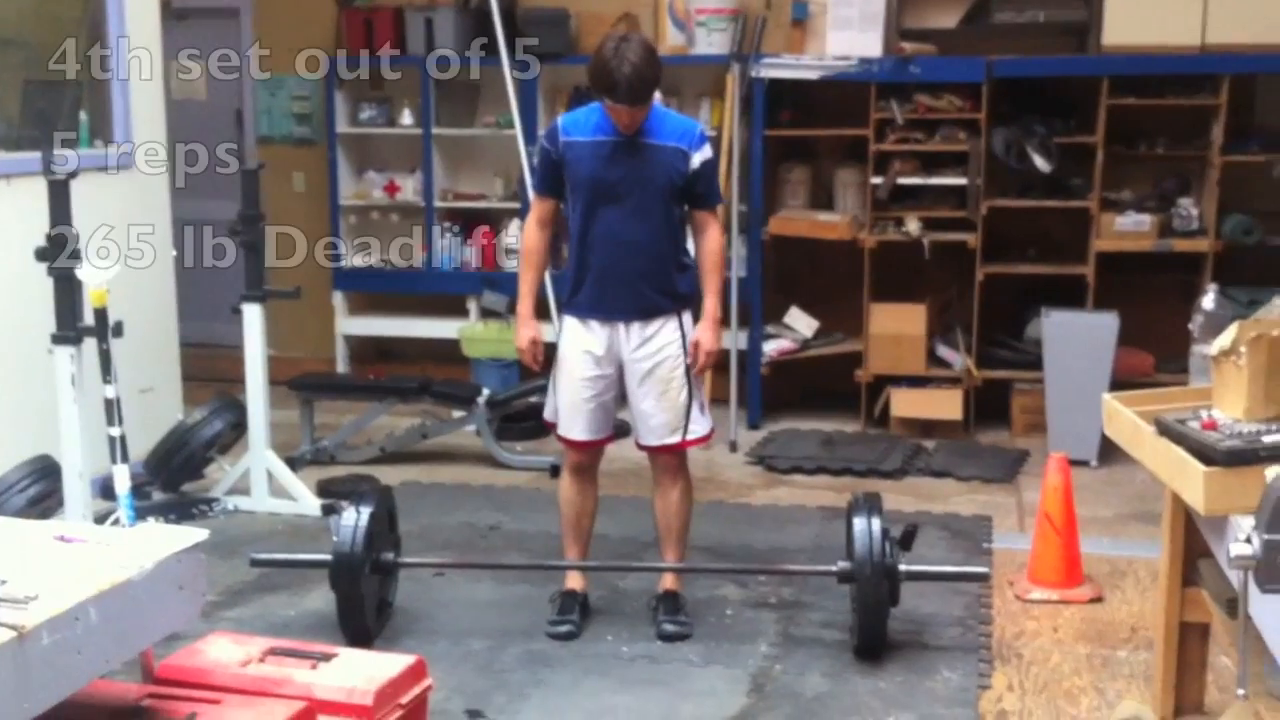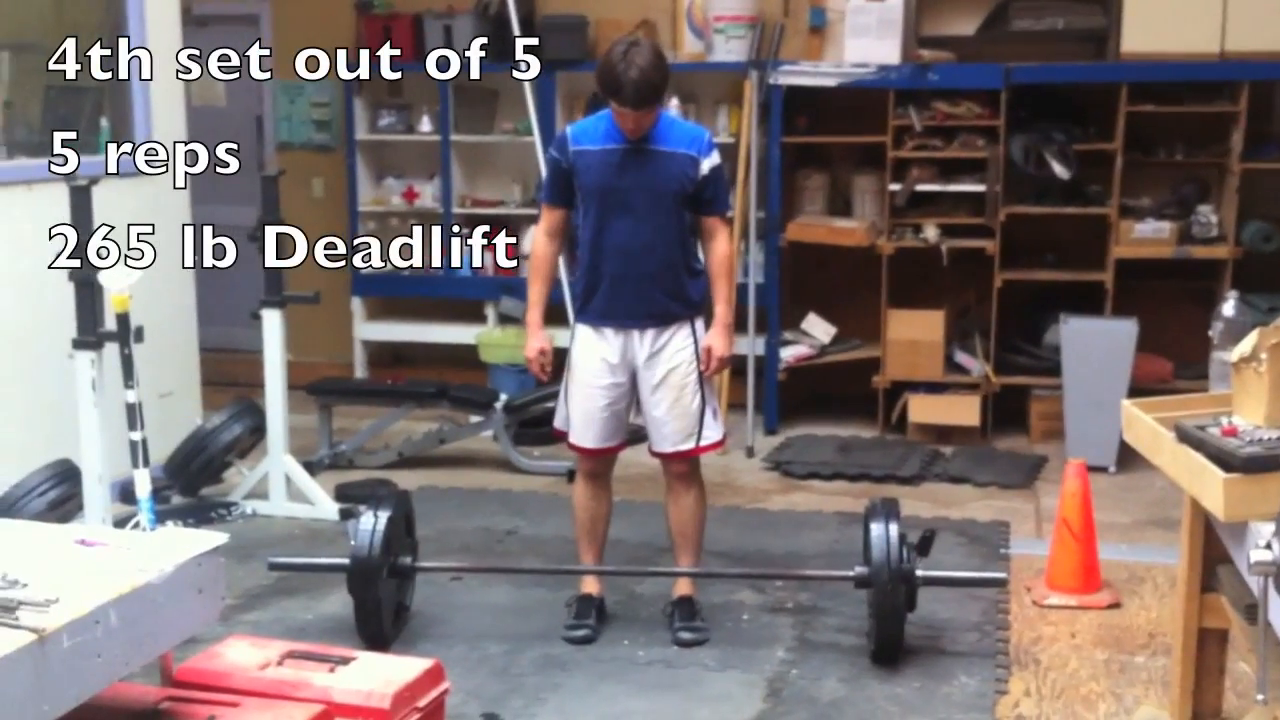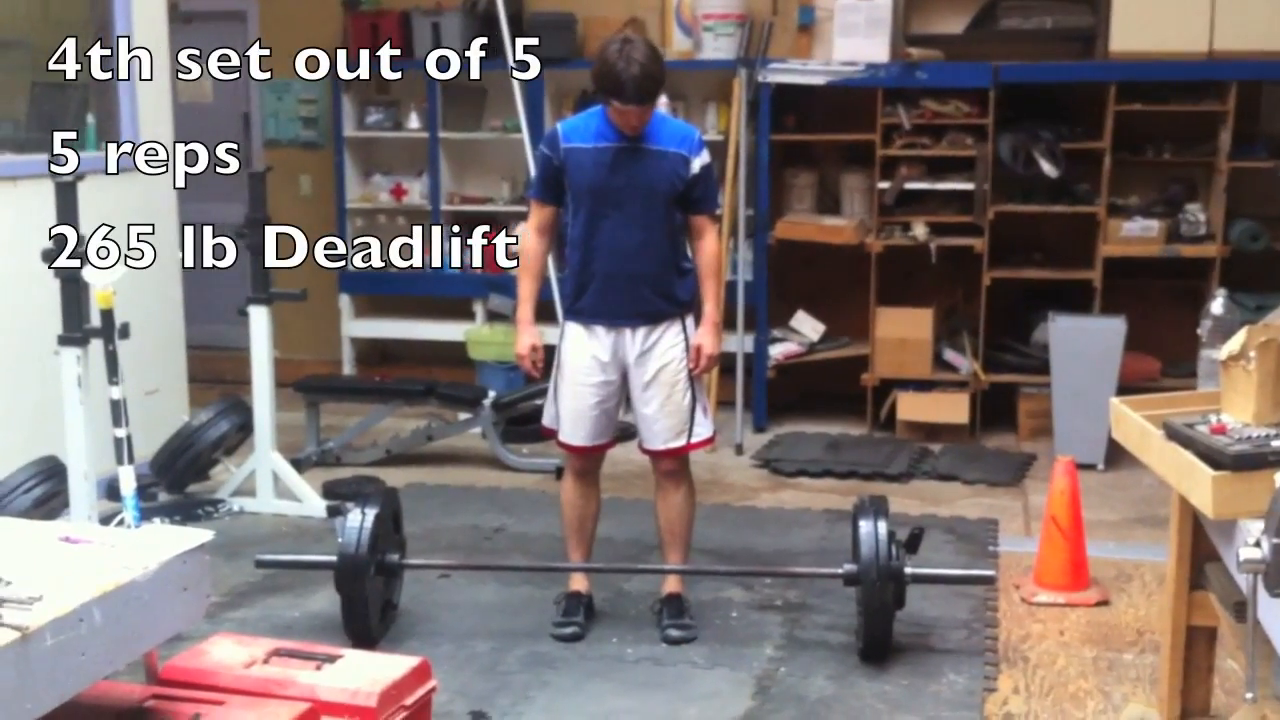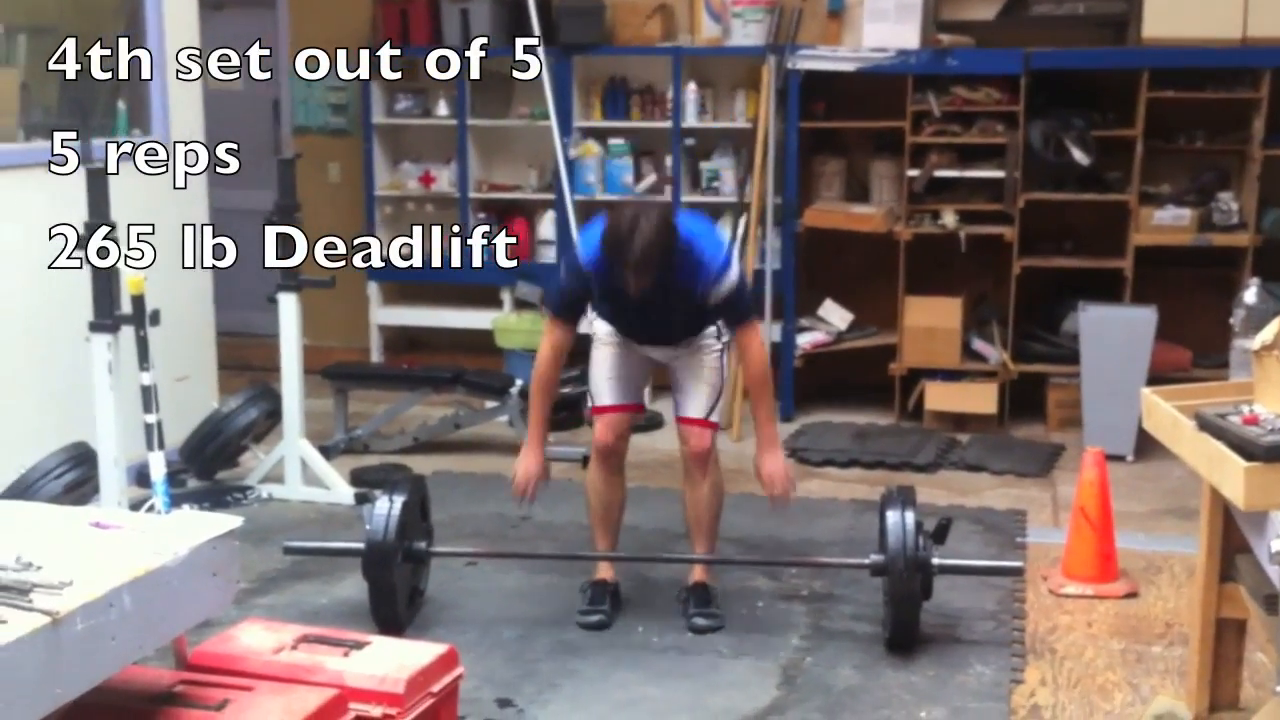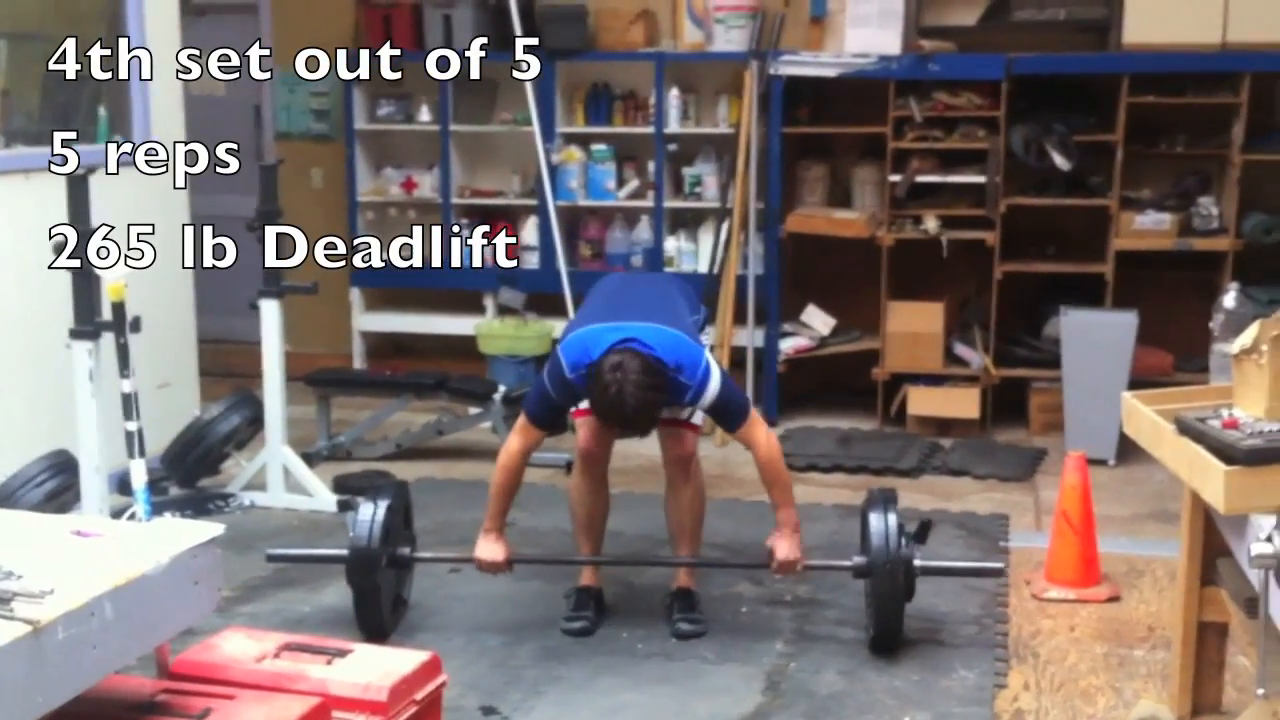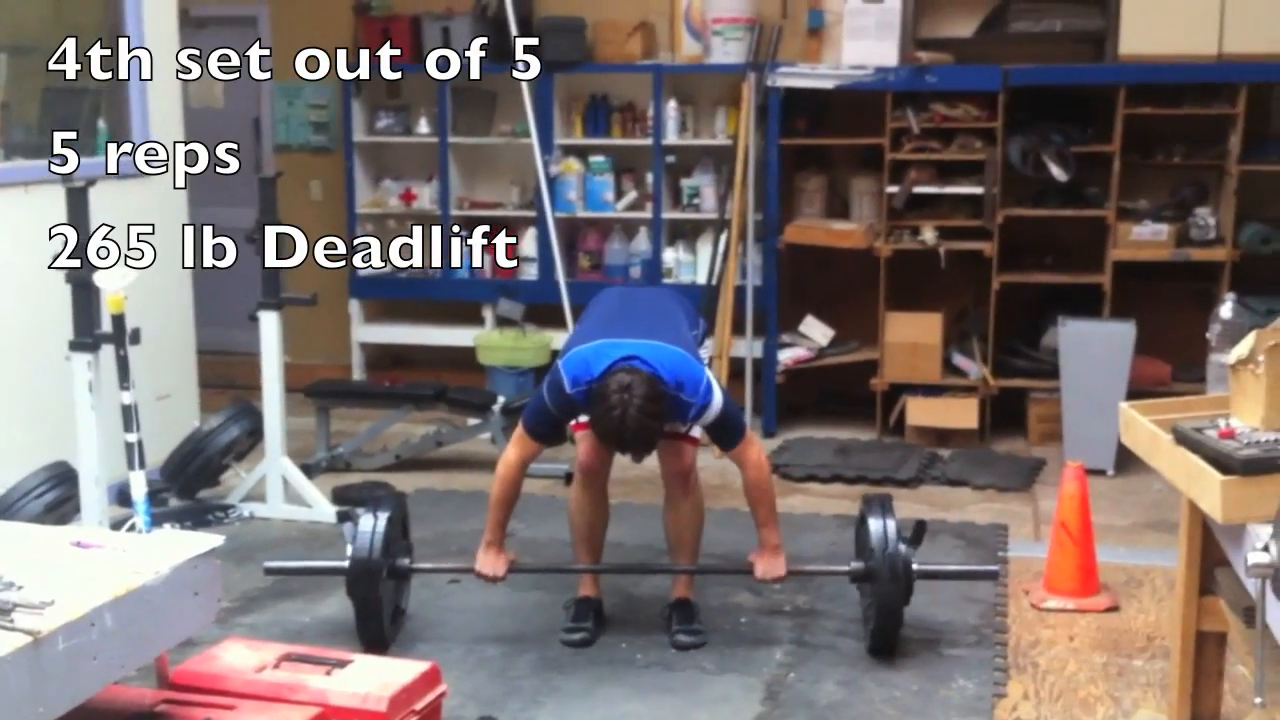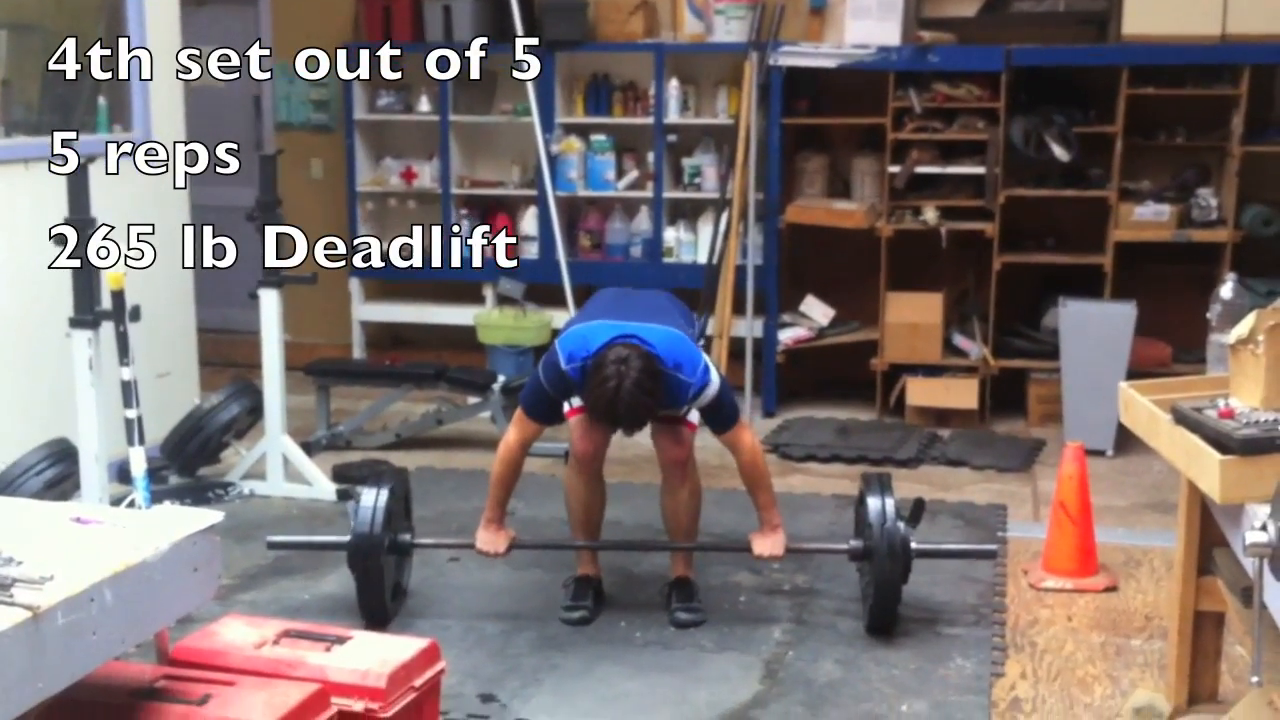
dt=0.7s
person 1, frame 1
left shoulder: (688, 139)
right shoulder: (564, 135)
left elbow: (708, 230)
right elbow: (539, 223)
left wrist: (710, 317)
right wrist: (526, 311)
left hip: (663, 320)
right hip: (584, 319)
left knee: (669, 455)
right knee: (578, 455)
left ankle: (670, 585)
right ankle: (574, 583)
person 1, frame 2
left shoulder: (696, 146)
right shoulder: (573, 144)
left elbow: (716, 237)
right elbow: (549, 234)
left wrist: (721, 323)
right wrist: (534, 323)
left hip: (674, 329)
right hip: (597, 328)
left knee: (681, 462)
right knee: (591, 460)
left ankle: (685, 591)
right ankle: (589, 588)
person 1, frame 3
left shoulder: (686, 145)
right shoulder: (564, 140)
left elbow: (704, 236)
right elbow: (538, 231)
left wrist: (711, 322)
right wrist: (525, 320)
left hip: (665, 328)
right hip: (586, 326)
left knee: (671, 461)
right knee: (581, 459)
left ankle: (673, 588)
right ankle: (577, 585)
person 1, frame 4
left shoulder: (710, 256)
right shoulder: (587, 254)
left elbow: (752, 346)
right elbow: (553, 347)
left wrist: (769, 446)
right wrist: (533, 444)
left hip: (695, 337)
right hip: (620, 333)
left knee: (699, 445)
right knee: (606, 439)
left ankle: (700, 579)
right ankle: (604, 575)
person 1, frame 5
left shoulder: (691, 368)
right shoulder: (570, 367)
left elbow: (762, 439)
right elbow: (518, 444)
left wrist: (787, 529)
right wrist: (491, 531)
left knee: (682, 453)
right knee: (588, 449)
left ankle: (684, 585)
right ankle: (588, 581)
person 1, frame 6
left shoulder: (693, 387)
right shoulder: (569, 381)
left elbow: (752, 459)
right elbow: (515, 457)
left wrist: (770, 547)
right wrist: (492, 544)
left knee: (681, 469)
right knee: (588, 465)
left ankle: (683, 597)
right ankle: (587, 594)
person 1, frame 7
left shoulder: (689, 370)
right shoulder: (566, 363)
left elbow: (744, 443)
right elbow: (516, 439)
left wrist: (771, 526)
right wrist: (492, 522)
left hip: (671, 354)
right hip: (592, 356)
left knee: (677, 455)
right knee: (584, 451)
left ankle: (682, 576)
right ankle: (586, 574)
